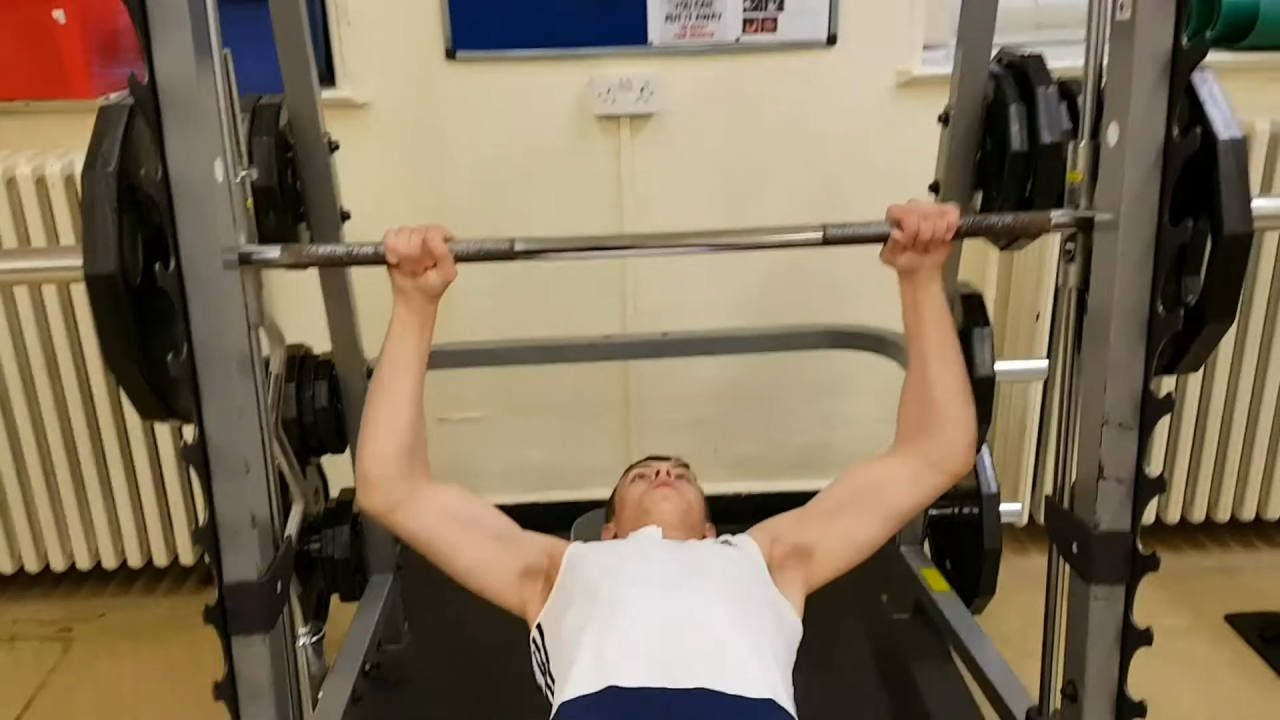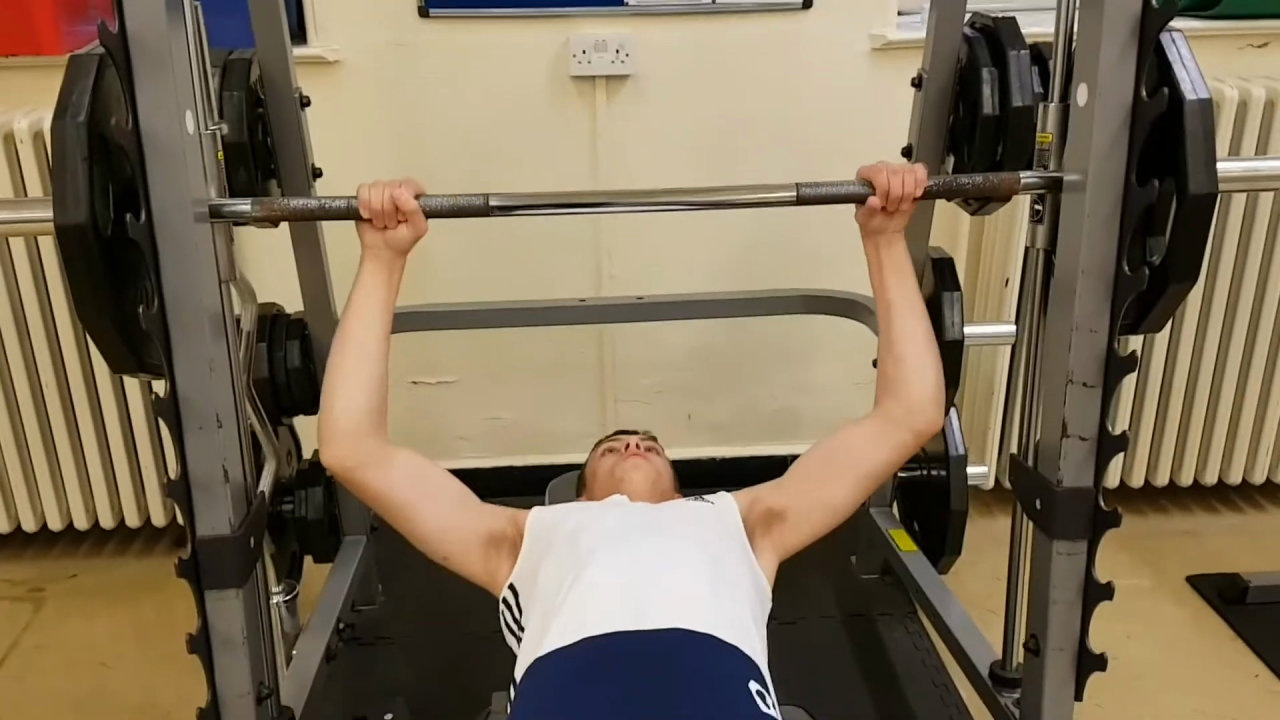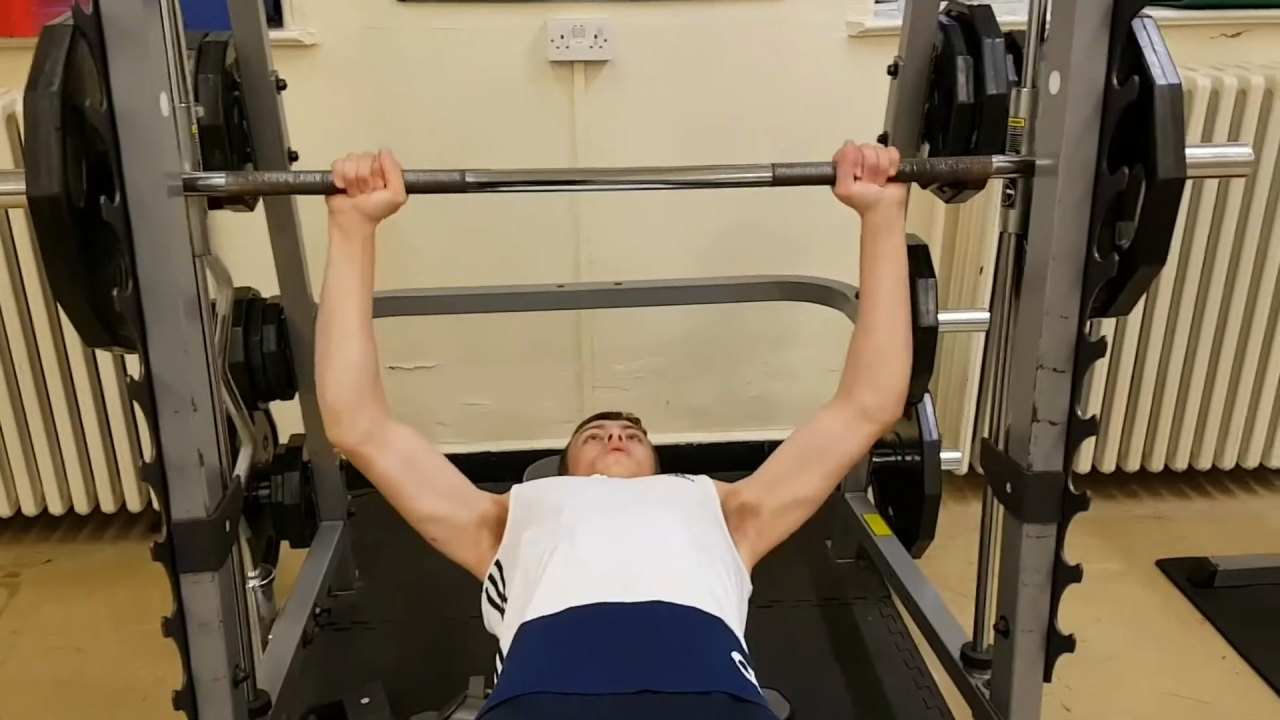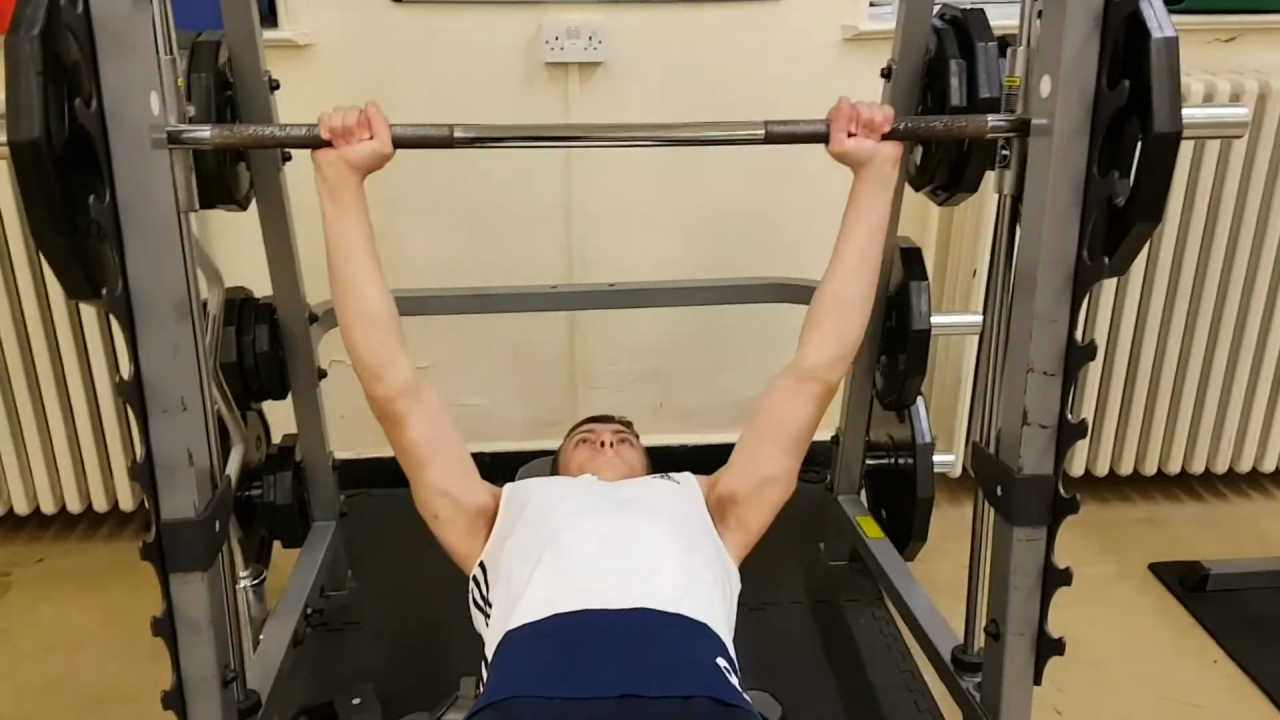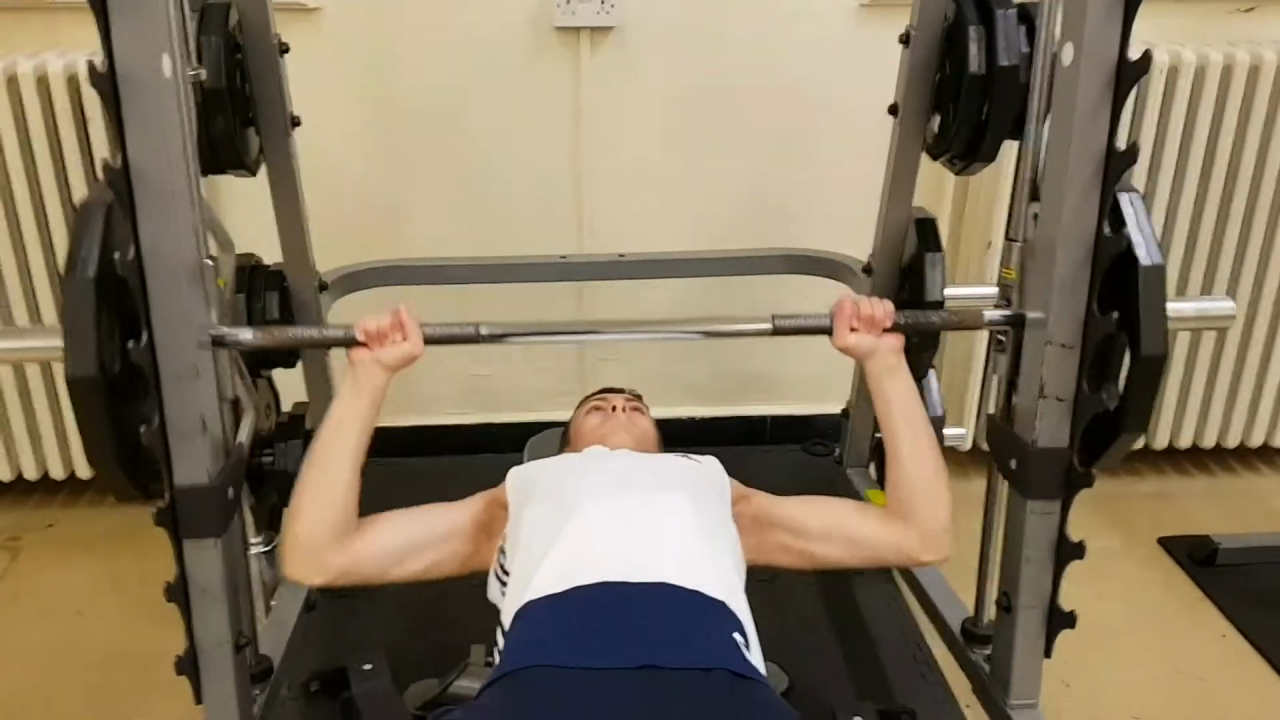
dt=0.7s
person 1, frame 1
left shoulder: (765, 558)
right shoulder: (561, 570)
left elbow: (936, 457)
right elbow: (389, 487)
left wrist: (920, 278)
right wrist: (416, 302)
person 1, frame 2
left shoulder: (736, 521)
right shoulder: (530, 535)
left elbow: (910, 415)
right elbow: (352, 447)
left wrist: (884, 239)
right wrist: (383, 256)
person 1, frame 3
left shoulder: (716, 508)
right shoulder: (513, 515)
left elbow: (869, 405)
right elbow: (358, 424)
left wrist: (882, 214)
right wrist: (352, 224)
person 1, frame 4
left shoulder: (701, 504)
right shoulder: (505, 511)
left elbow: (816, 369)
right elbow: (391, 382)
left wrist: (874, 171)
right wrist: (342, 177)
person 1, frame 5
left shoulder: (714, 486)
right shoulder: (519, 494)
left elbow: (922, 534)
right elbow: (314, 555)
left wrist: (883, 362)
right wrist: (367, 378)
